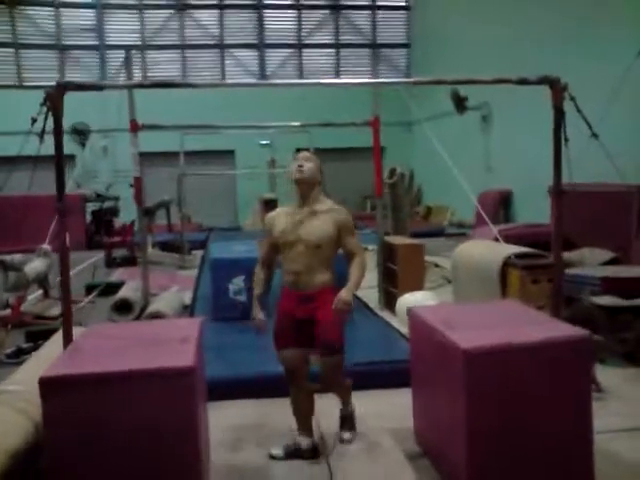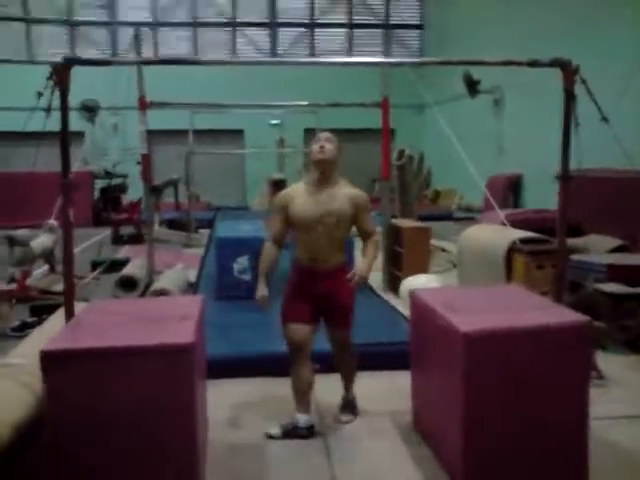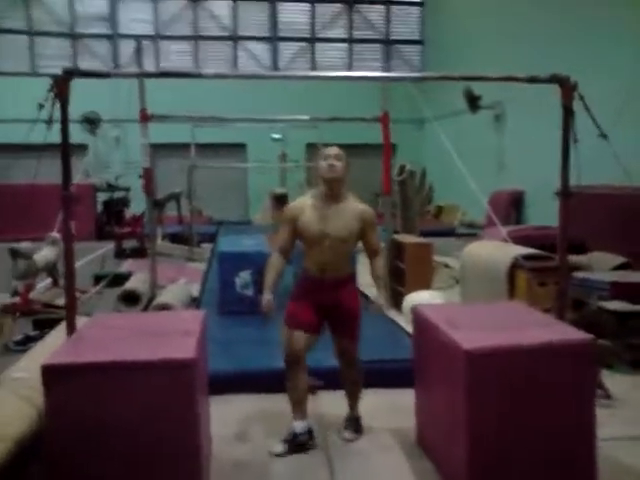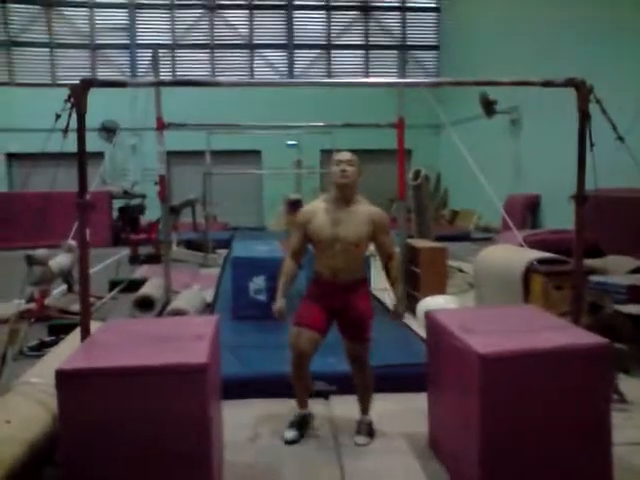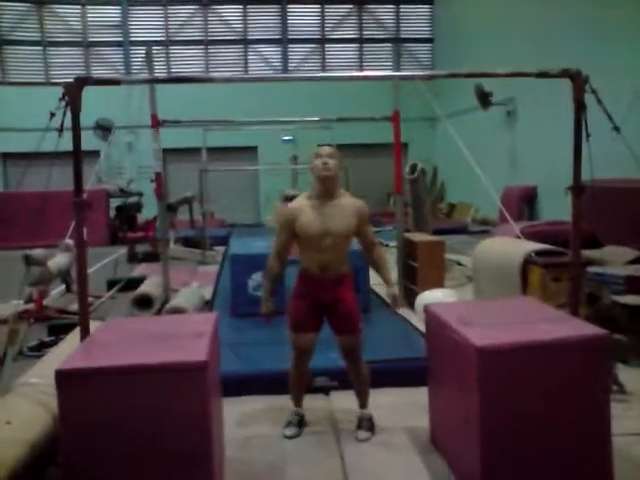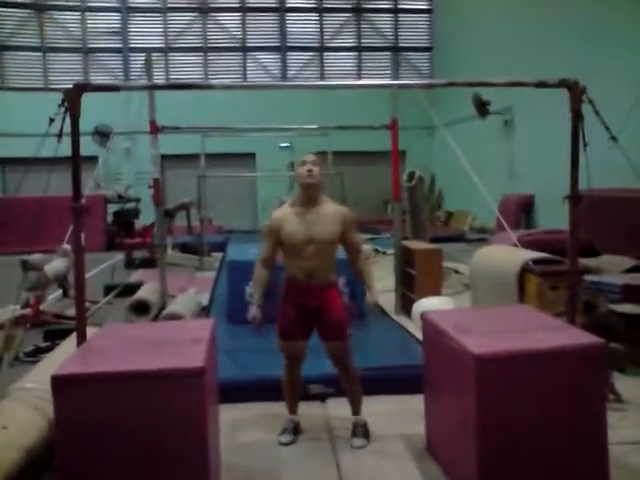
dt=0.2s
person 1, frame 1
left shoulder: (338, 216)
right shoulder: (274, 219)
left elbow: (357, 256)
right elbow: (264, 264)
left wrist: (349, 289)
right wrist: (257, 303)
left hip: (324, 301)
right hip: (288, 301)
left knee: (331, 373)
right knee: (295, 374)
left ankle: (347, 411)
right ankle: (305, 441)
person 1, frame 2
left shoulder: (354, 197)
right shoulder: (288, 197)
left elbow: (370, 236)
right elbow: (274, 242)
left wrist: (366, 264)
right wrist: (262, 280)
left hip: (337, 278)
right hip: (301, 278)
left knee: (341, 346)
right knee: (298, 348)
left ankle: (348, 396)
right ankle: (303, 420)
person 1, frame 3
left shoulder: (362, 212)
right shoulder: (296, 209)
left elbow: (375, 253)
right elbow: (280, 252)
left wrist: (380, 290)
right wrist: (268, 290)
left hip: (344, 289)
right hip: (308, 286)
left knee: (348, 357)
right knee: (293, 355)
left ankle: (353, 415)
right ankle: (301, 429)
person 1, frame 4
left shoulder: (374, 216)
right shoulder: (308, 213)
left elbow: (389, 257)
right elbow: (293, 256)
left wrist: (398, 298)
right wrist: (280, 295)
left hip: (355, 292)
right hip: (319, 291)
left knee: (359, 360)
right knee: (299, 354)
left ankle: (364, 419)
right ankle: (302, 414)
person 1, frame 5
left shoulder: (356, 208)
right shoulder: (293, 211)
left elbow: (371, 247)
right elbow: (278, 255)
left wrist: (389, 283)
right wrist: (267, 294)
left hip: (341, 286)
right hip: (306, 286)
left knee: (352, 354)
right knee: (300, 354)
left ankle: (364, 413)
right ankle: (297, 413)
person 1, frame 6
left shoulder: (341, 215)
right shoulder: (278, 219)
left elbow: (356, 254)
right elbow: (265, 263)
left wrist: (370, 289)
right wrist: (255, 303)
left hip: (328, 292)
right hip: (293, 294)
left knee: (343, 360)
right knee: (292, 362)
left ankle: (358, 419)
right ankle: (292, 420)
